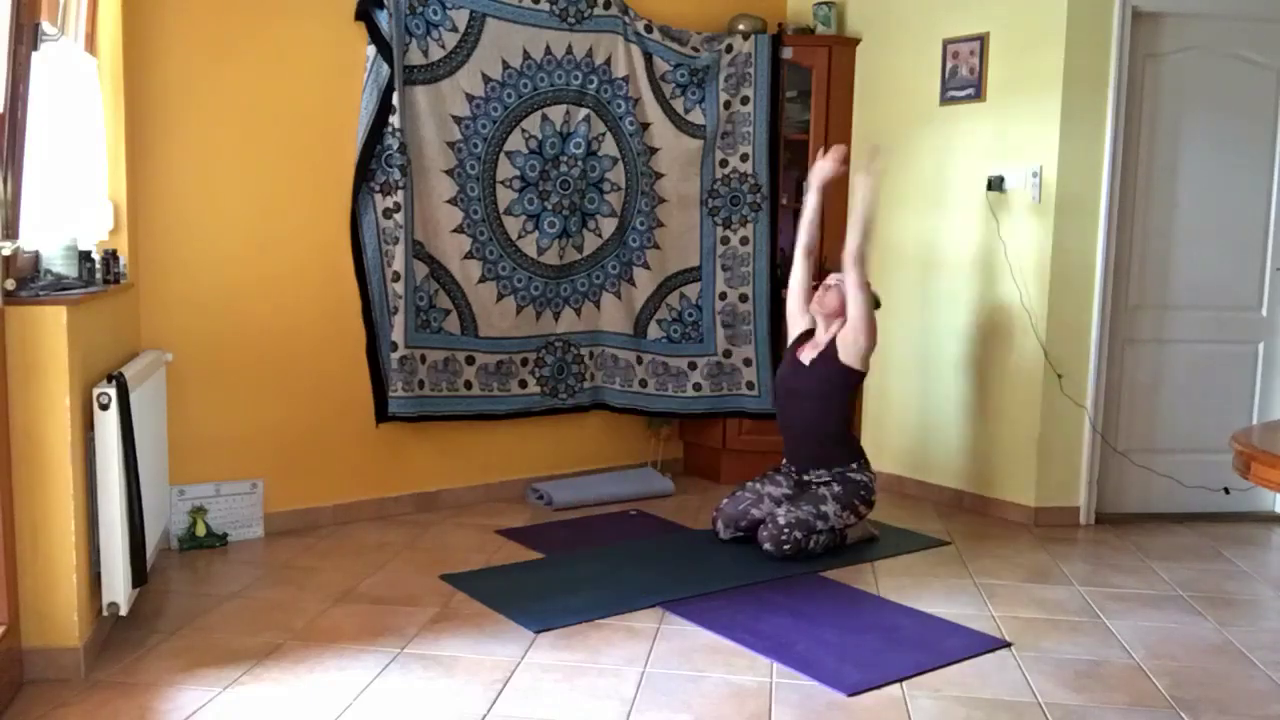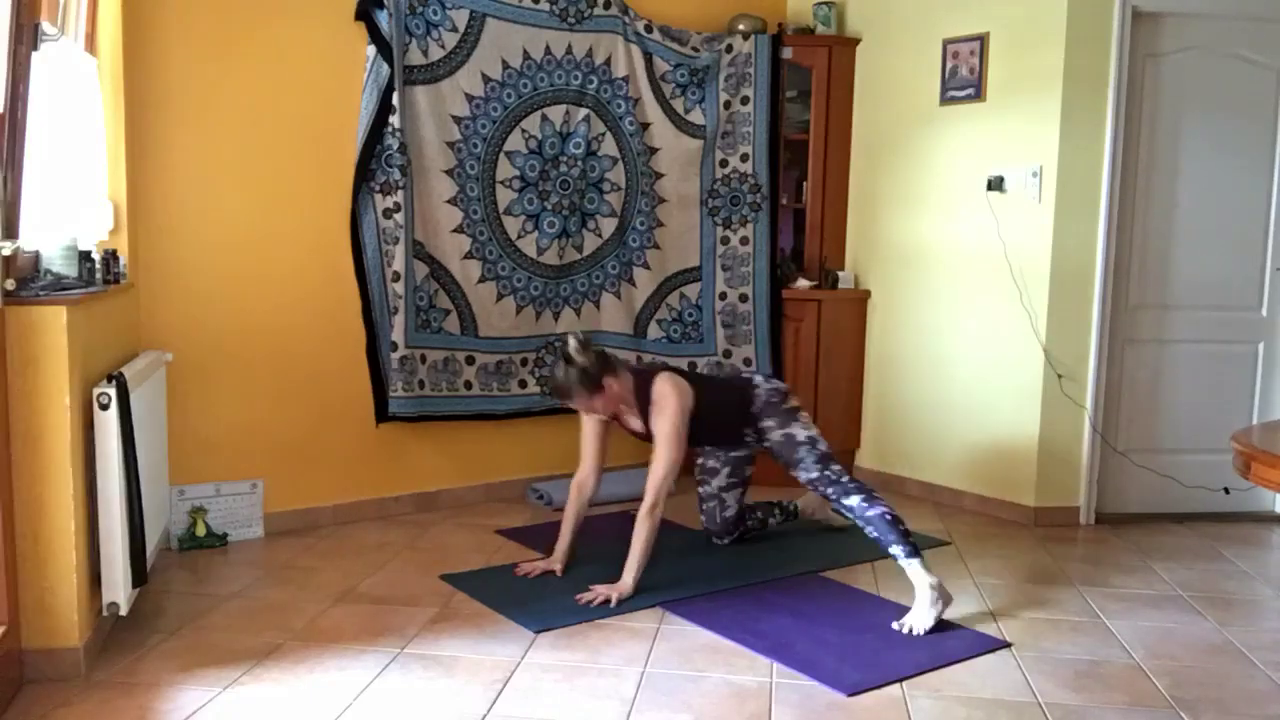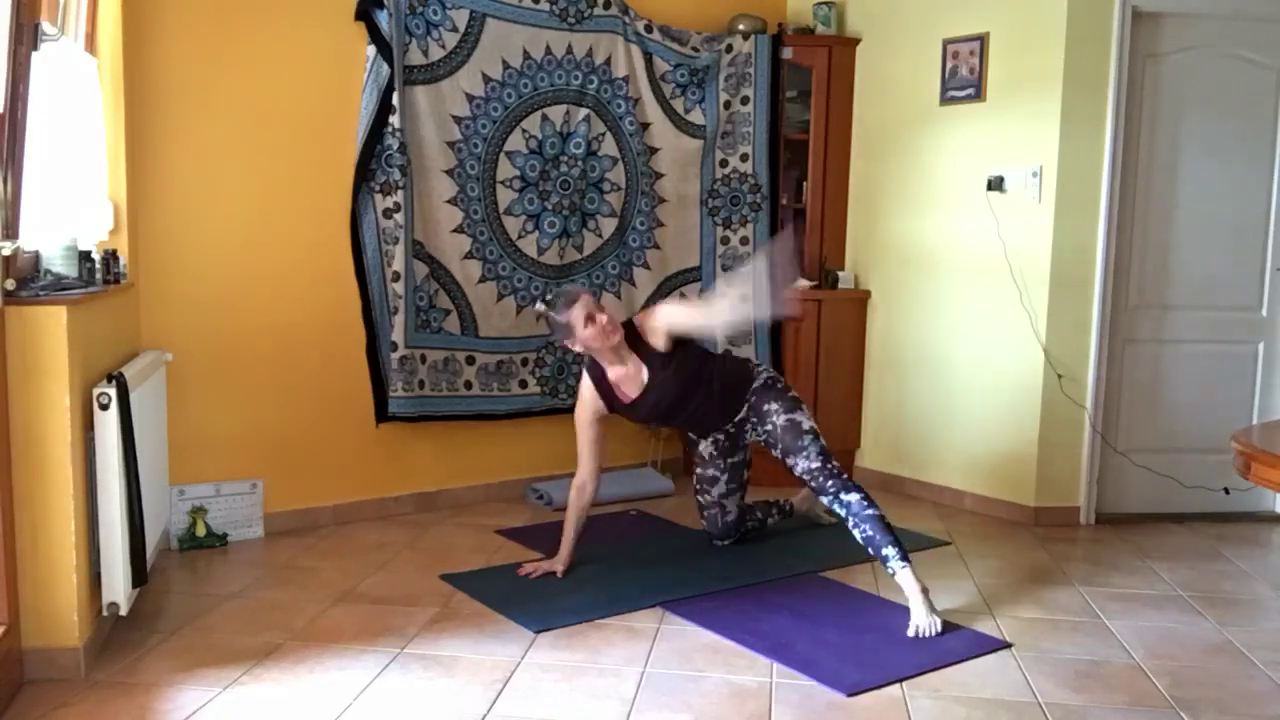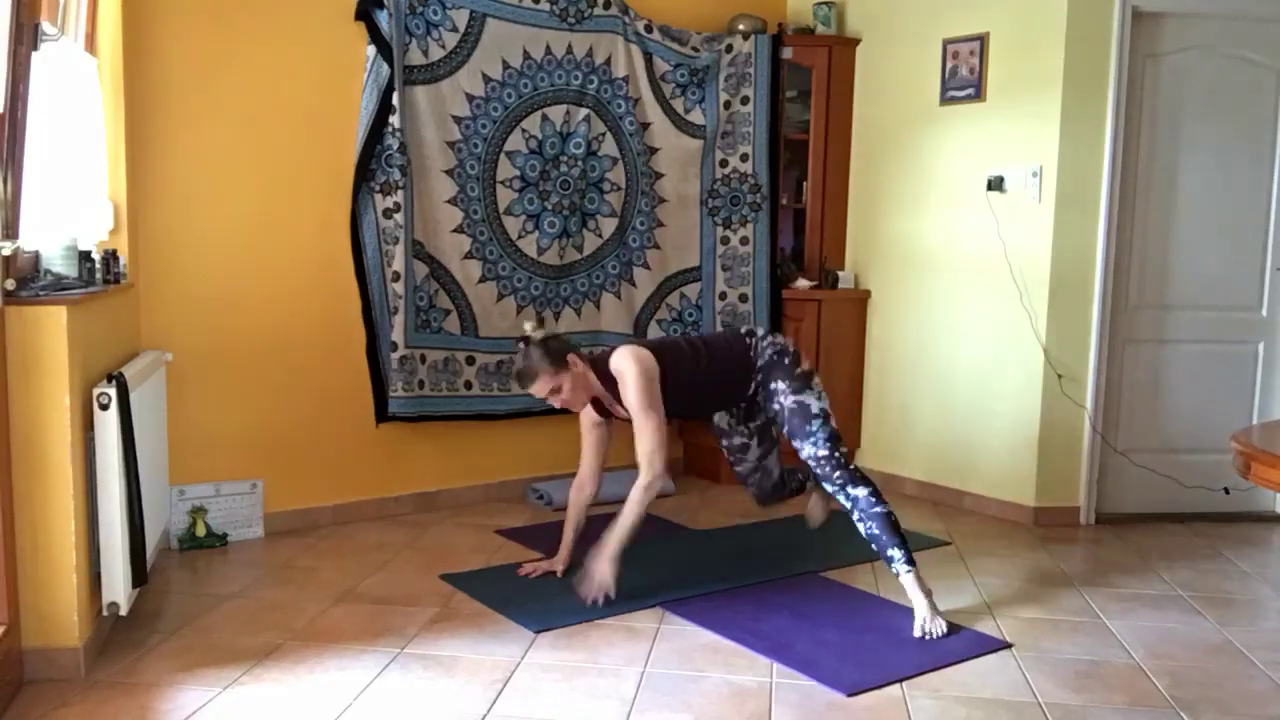
dt=0.2s
person 1, frame 1
left shoulder: (852, 343)
right shoulder: (800, 334)
left elbow: (853, 265)
right elbow: (802, 257)
left hip: (839, 479)
right hip: (793, 473)
left knee: (780, 538)
right knee: (725, 525)
left ankle: (845, 525)
person 1, frame 2
left shoulder: (665, 393)
right shoulder: (597, 402)
left elbow: (655, 498)
right elbow: (585, 481)
left wrist: (629, 580)
right wrist: (559, 554)
left hip: (760, 403)
right hip: (724, 439)
left knee: (827, 481)
right knee: (722, 529)
left ankle: (923, 580)
right ankle: (801, 508)
person 1, frame 3
left shoulder: (655, 324)
right shoulder: (591, 391)
left elbow: (715, 313)
right elbow: (585, 480)
right wrist: (563, 555)
left hip: (755, 394)
right hip: (711, 431)
left knee: (824, 476)
right knee: (722, 531)
left ankle: (909, 581)
right ankle: (798, 506)
person 1, frame 4
left shoulder: (629, 364)
right shoulder: (592, 401)
left elbow: (655, 473)
right elbow: (586, 481)
left wrist: (609, 549)
right wrist: (563, 554)
right hip: (733, 408)
left knee: (839, 473)
left ankle: (912, 582)
right ankle: (812, 488)
